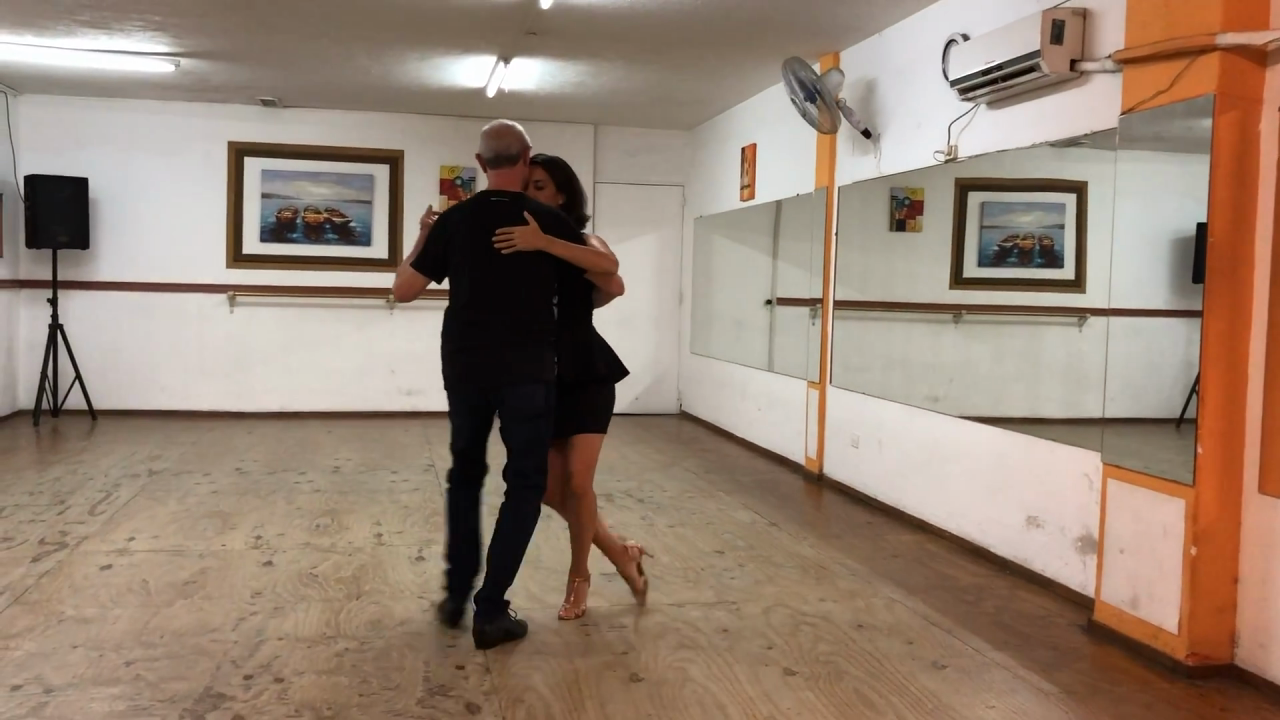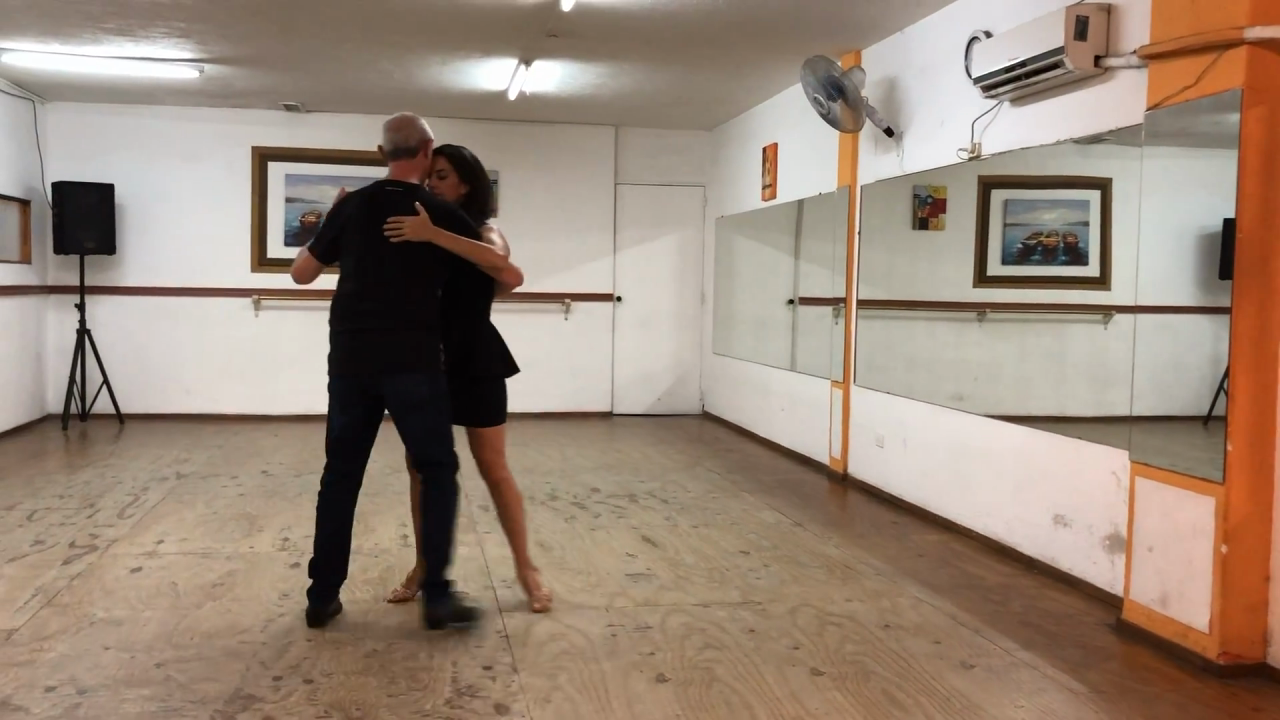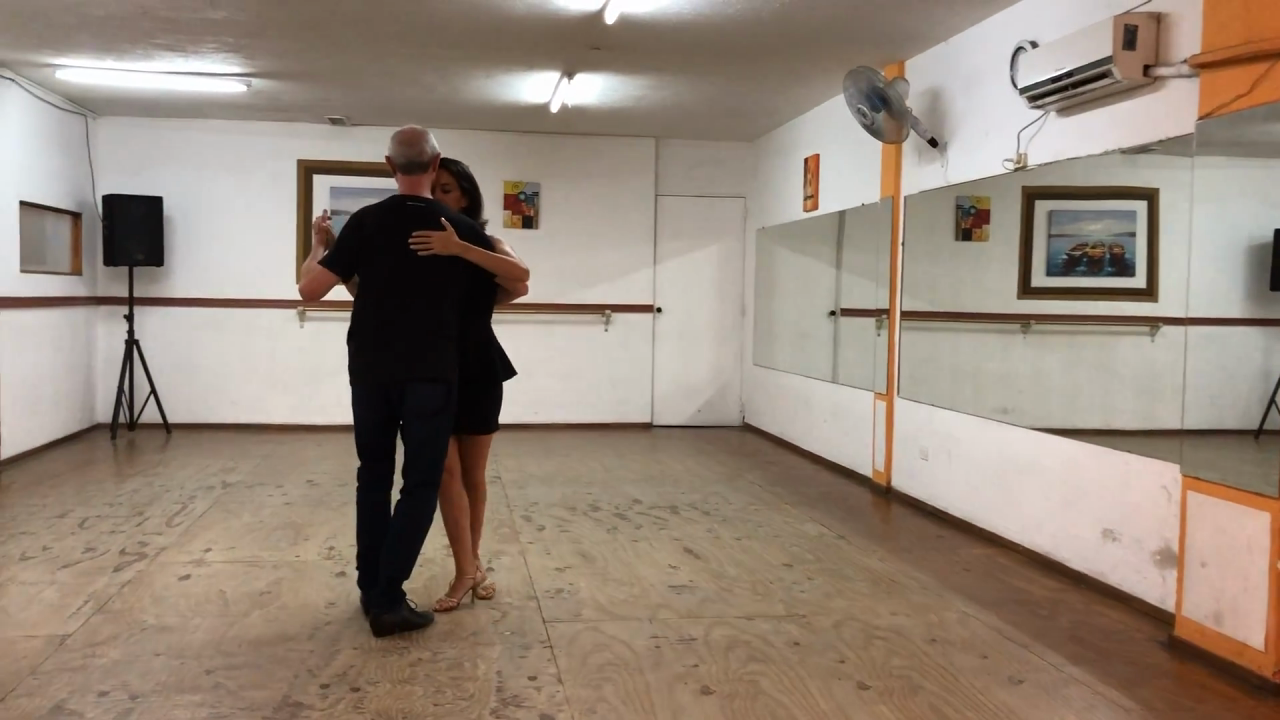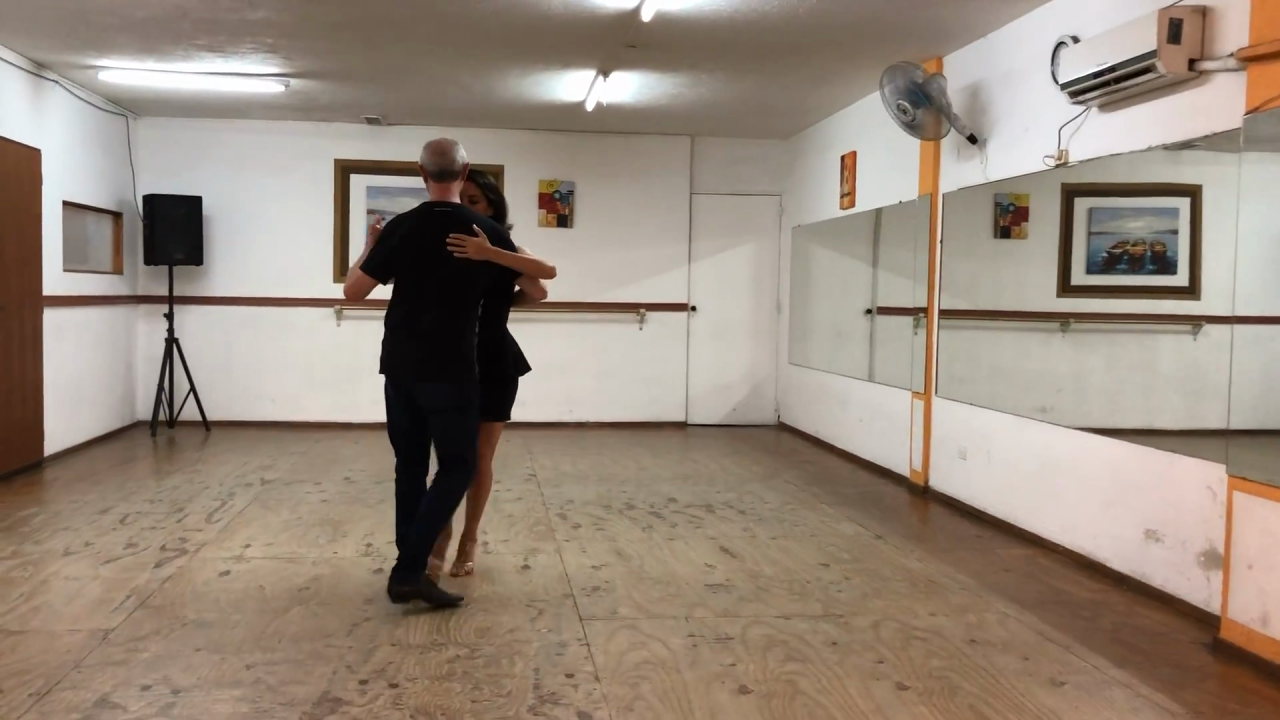
dt=0.7s
person 1, frame 1
left shoulder: (455, 221)
right shoulder: (550, 223)
left elbow: (403, 290)
right elbow: (608, 275)
left wrist: (421, 240)
left hip: (465, 372)
right hip: (527, 375)
left knee: (465, 477)
right knee: (525, 485)
left ankle: (457, 593)
right ankle: (490, 610)
person 1, frame 2
left shoulder: (351, 208)
right shoulder: (443, 215)
left elbow: (301, 273)
left hip: (350, 362)
right hip: (413, 365)
left knee: (341, 474)
right knee: (438, 472)
left ankle: (322, 595)
right ankle: (437, 593)
person 1, frame 3
left shoulder: (367, 222)
right shoulder: (461, 230)
left elbow: (310, 289)
left wrist: (320, 245)
left hip: (370, 371)
right hip: (430, 375)
left knee: (373, 474)
right knee: (420, 483)
left ankle: (371, 586)
right ankle: (388, 601)
person 1, frame 4
left shoulder: (401, 228)
right shoulder: (488, 233)
left elbow: (353, 291)
left wrist: (371, 246)
left hip: (399, 366)
right hip: (449, 371)
left knee: (409, 465)
right knee: (457, 467)
left ankle: (410, 567)
right ankle: (411, 569)
person 2, frame 1
left shoulder: (582, 243)
right shoulder: (514, 246)
left elbow: (609, 270)
left wrist: (544, 243)
left hip: (587, 374)
left knee: (577, 481)
right knee: (546, 486)
left ankle: (580, 577)
right ankle: (619, 549)
person 2, frame 2
left shoulder: (484, 234)
right shoulder: (421, 234)
left elbow: (497, 263)
left wrist: (432, 234)
left hip: (476, 363)
left knee: (493, 469)
right knee: (420, 463)
left ankle: (526, 565)
right ankle: (427, 563)
person 2, frame 3
left shoulder: (488, 246)
right shoulder: (402, 246)
left elbow: (520, 277)
left wrist: (458, 249)
left hip: (477, 370)
left knee: (472, 472)
right knee: (446, 471)
left ankle: (474, 561)
right ankle: (465, 570)
person 2, frame 4
left shoulder: (507, 253)
right shoulder: (443, 250)
left elbow: (546, 272)
left wrist: (489, 254)
left hip: (497, 366)
left knee: (481, 460)
left ankle: (468, 540)
right ankle: (442, 537)
